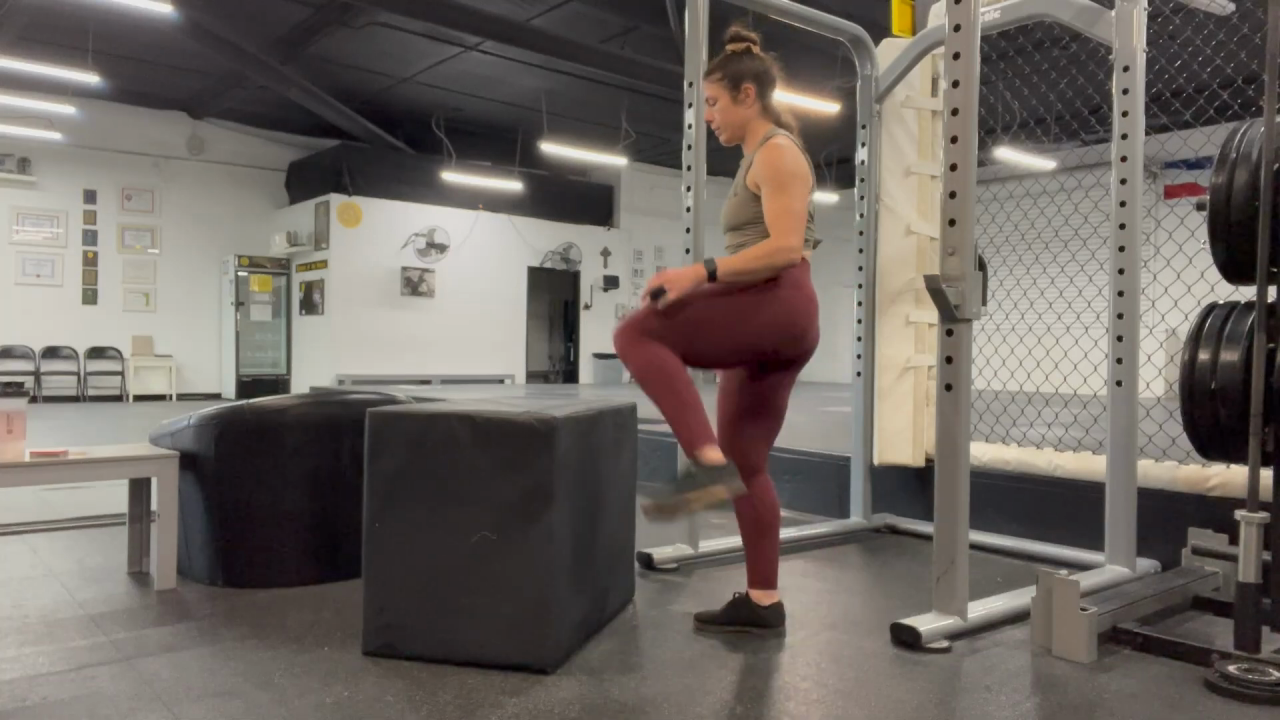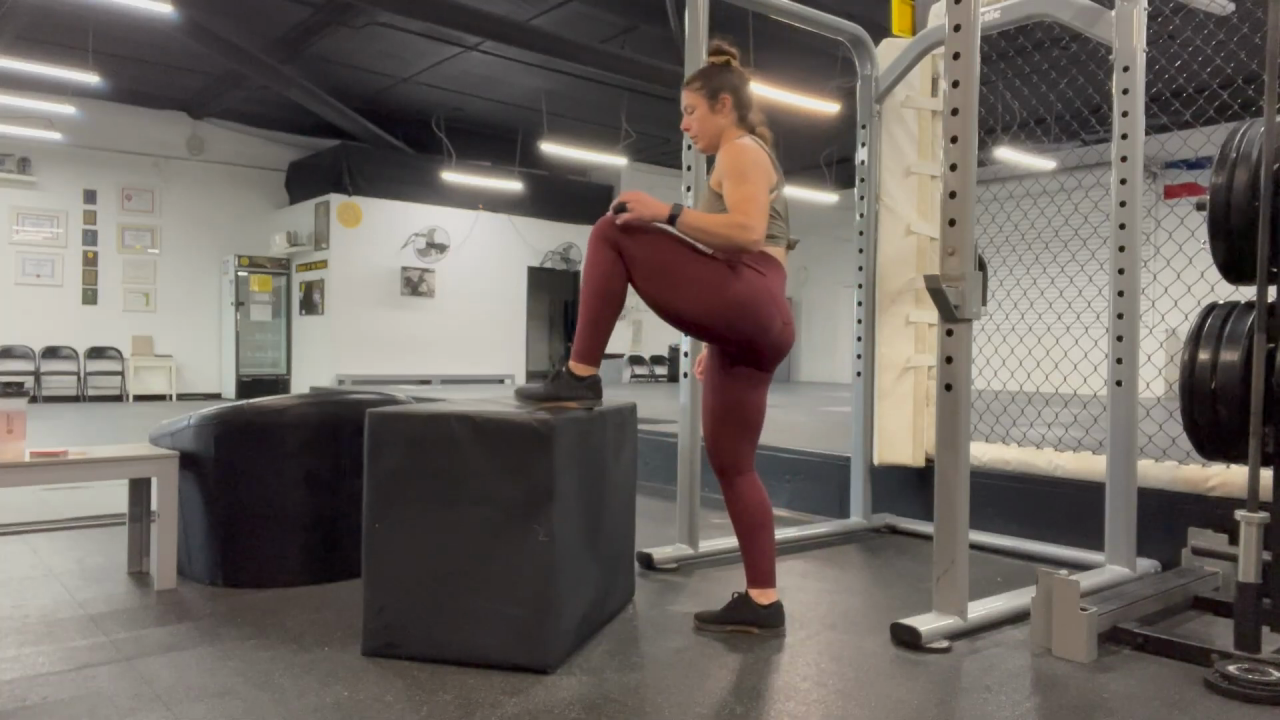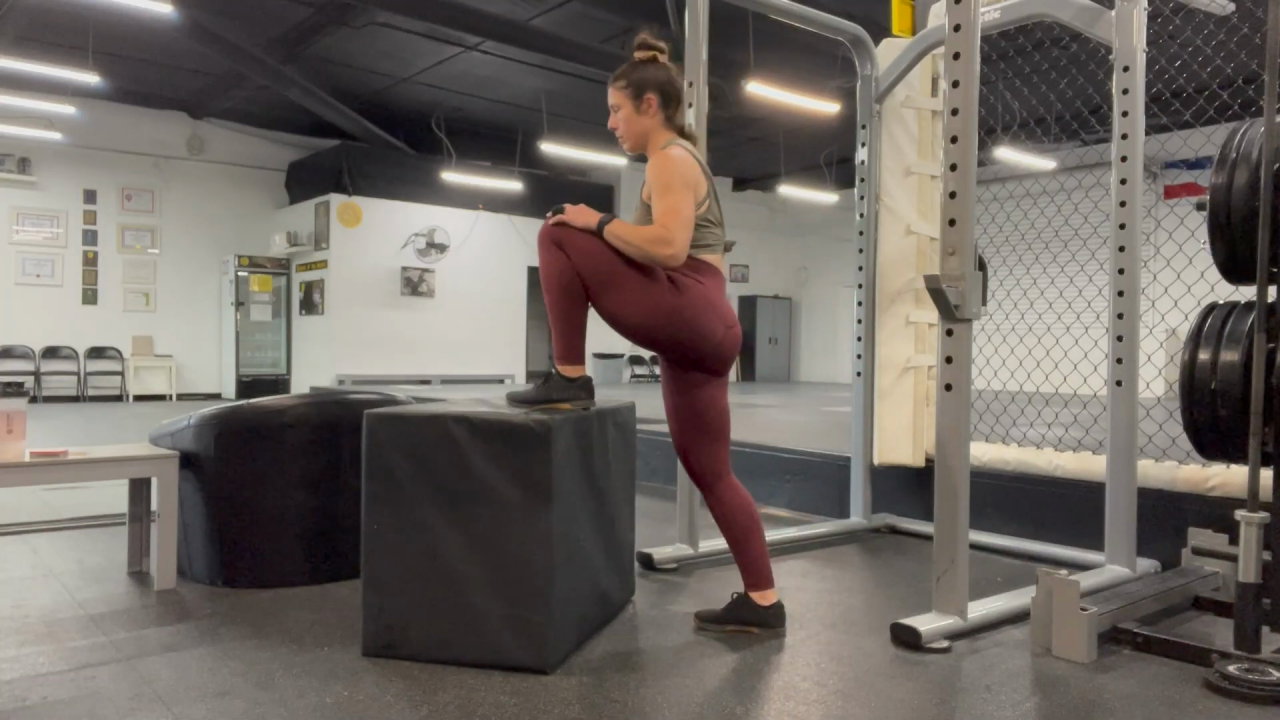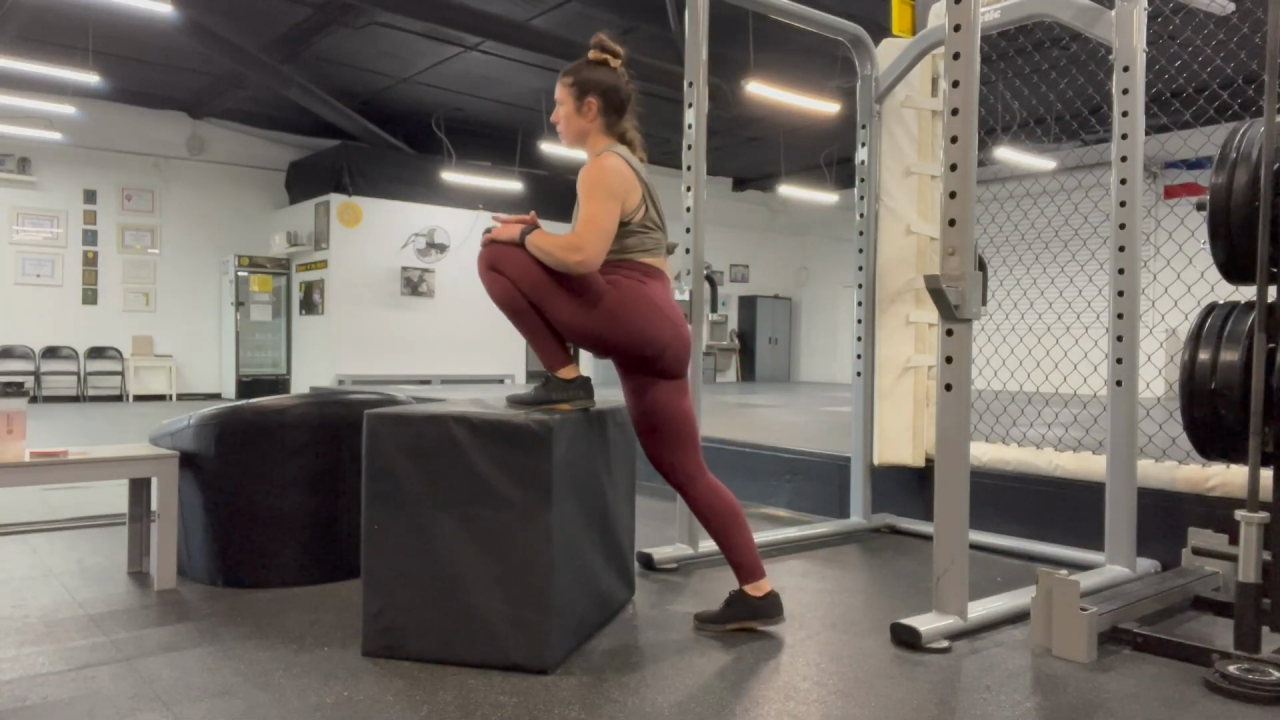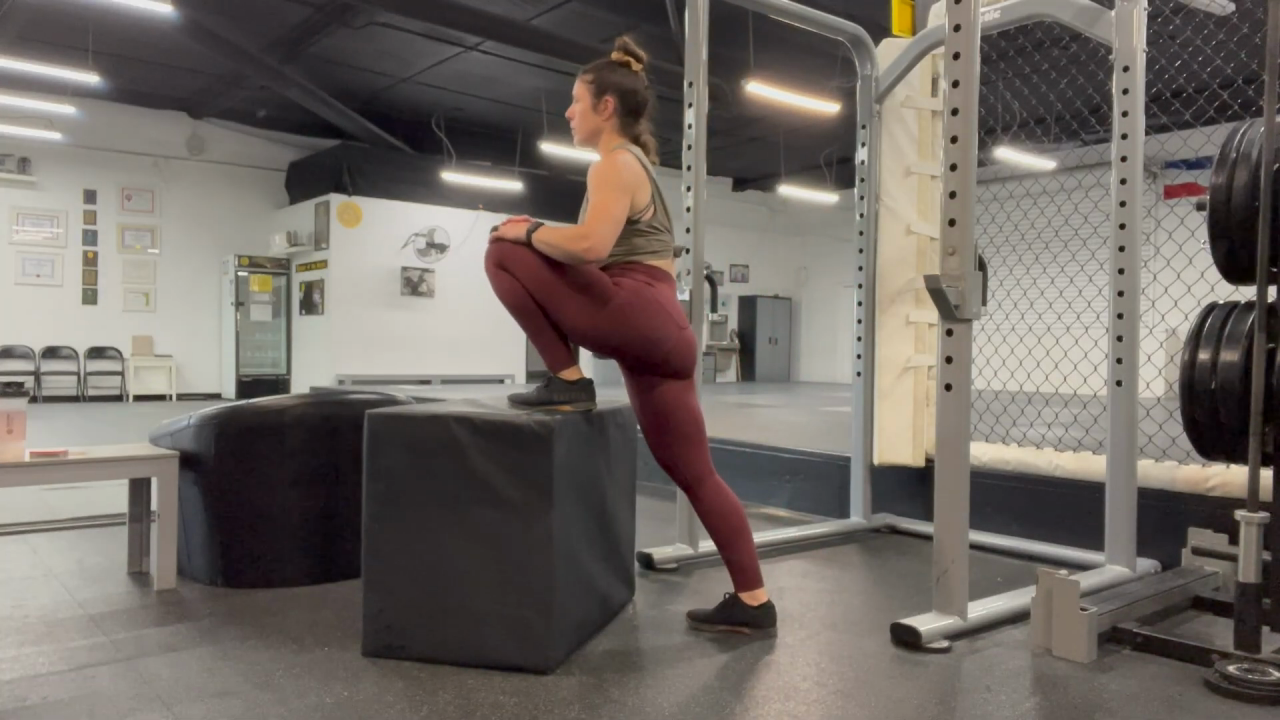
dt=0.7s
person 1, frame 1
left shoulder: (777, 152)
right shoulder: (761, 159)
left elbow: (786, 249)
left wrist: (702, 276)
right wrist: (724, 321)
left hip: (779, 311)
right hip: (775, 327)
left knee: (636, 338)
right knee: (745, 463)
left ankle: (708, 465)
right ankle: (762, 601)
person 1, frame 2
left shoulder: (741, 151)
right shoulder: (746, 160)
left elbow: (748, 233)
left wrist: (667, 213)
right wrist: (716, 343)
left hip: (744, 307)
right hip: (759, 327)
left knee: (614, 233)
right knee: (731, 465)
left ankle: (581, 375)
right ankle: (762, 602)
person 1, frame 3
left shoulder: (670, 160)
right shoulder: (681, 159)
left elbow: (668, 249)
left wrist: (599, 224)
right wrist: (603, 237)
left hip: (685, 318)
right hip: (707, 330)
left knee: (558, 235)
right knee: (711, 472)
left ankle: (569, 379)
right ankle: (762, 602)
person 1, frame 4
left shoulder: (602, 167)
right shoulder: (623, 164)
left elbow: (583, 258)
left wrist: (524, 236)
right wrist: (542, 234)
left hip: (632, 320)
right hip: (658, 331)
left knee: (496, 256)
right knee: (685, 471)
left ankle: (564, 381)
right ankle: (756, 593)
person 1, frame 5
left shoulder: (614, 164)
right shoulder: (633, 164)
left elbow: (591, 247)
left wrist: (529, 232)
right wrist: (544, 236)
left hip: (638, 320)
right hip: (660, 332)
left knee: (504, 254)
right knee: (695, 475)
left ankle: (567, 382)
right ankle: (752, 602)
